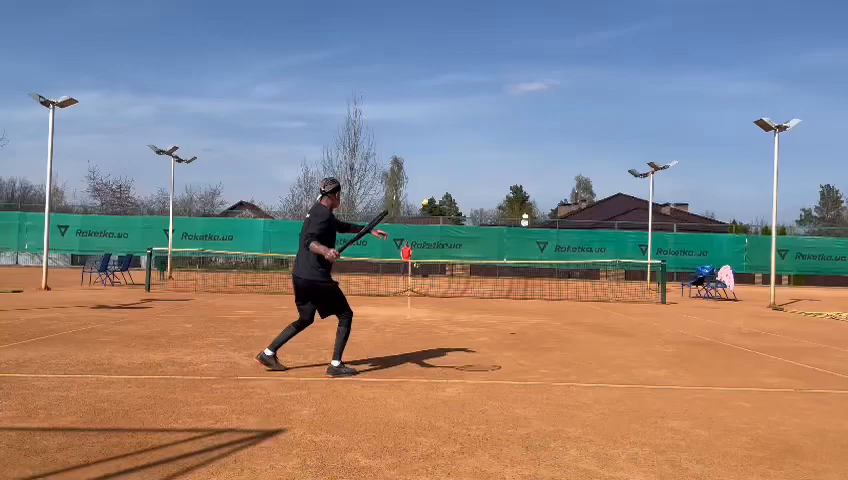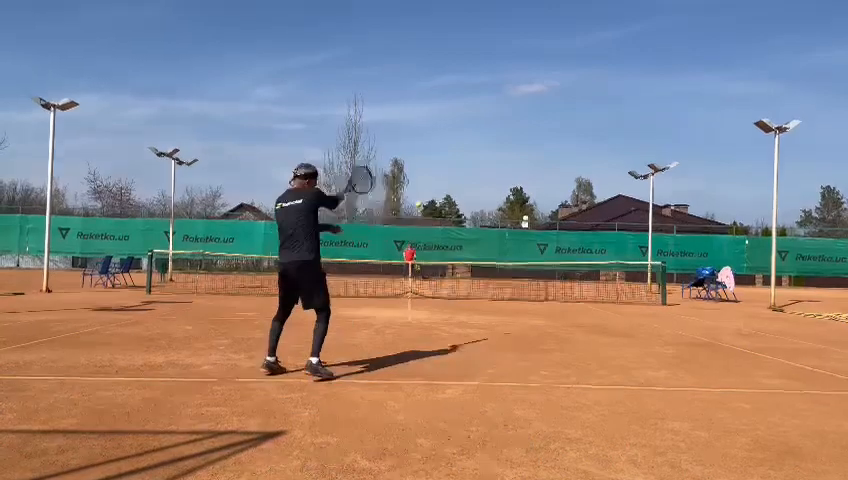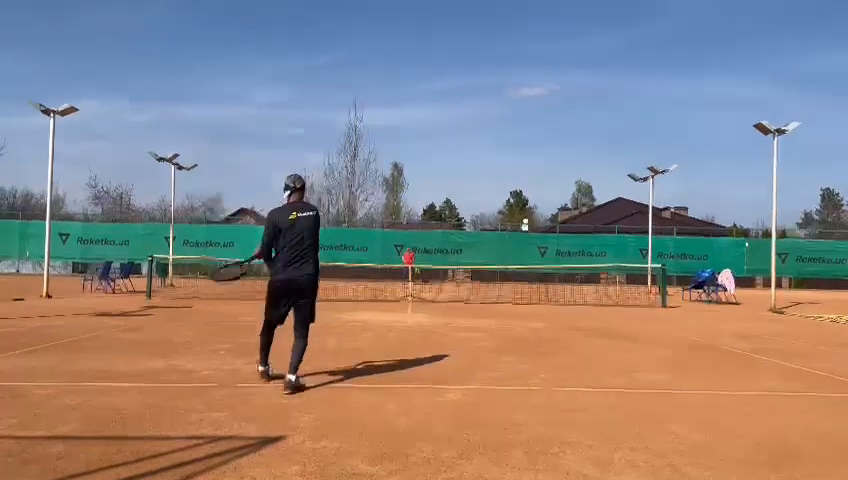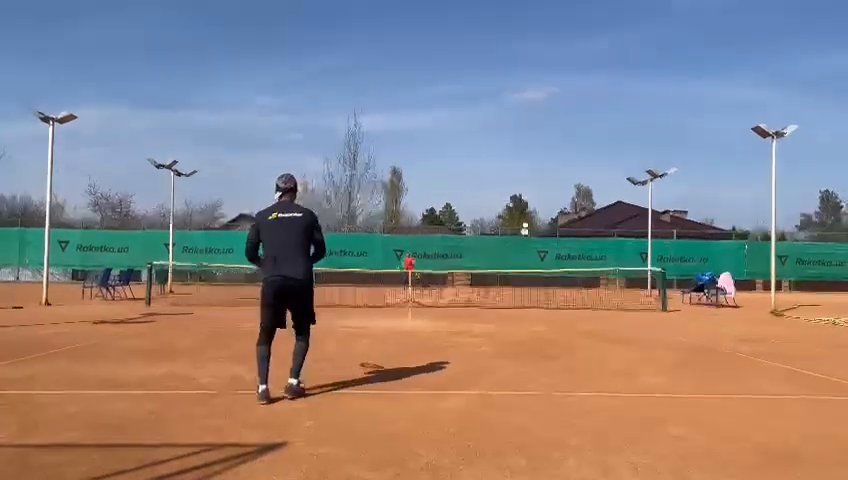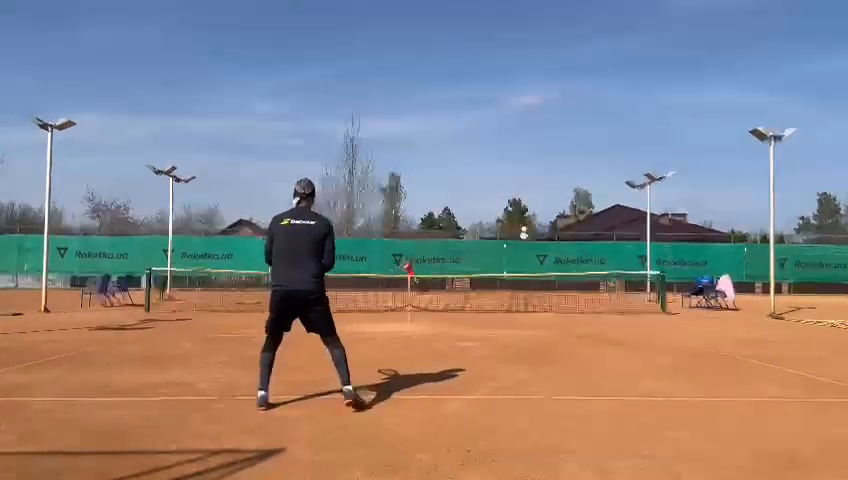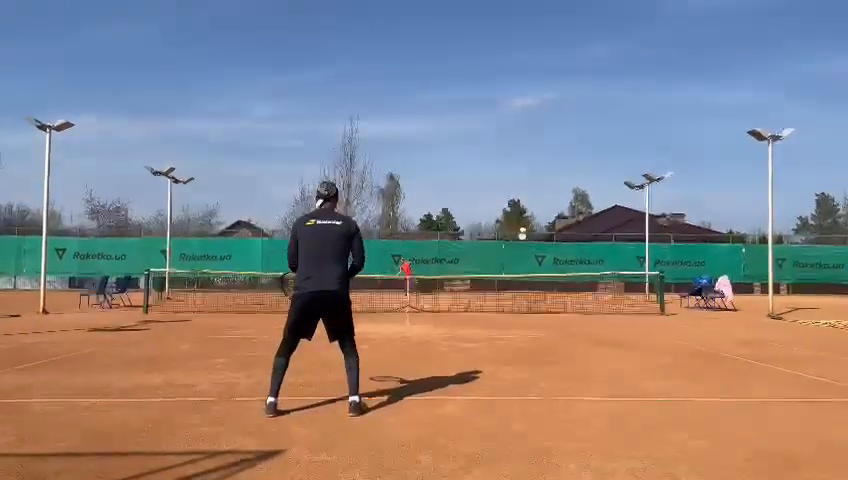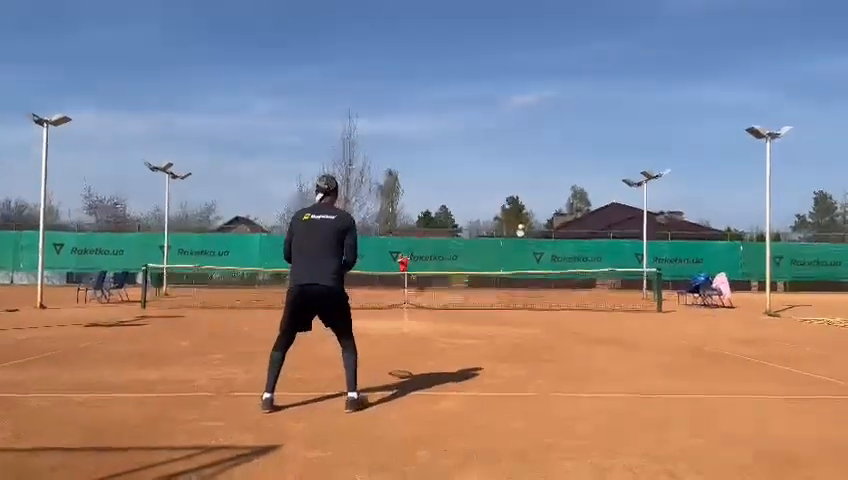
dt=0.4s
person 1, frame 1
left shoulder: (318, 211)
right shoulder: (323, 214)
left elbow: (342, 226)
right elbow: (307, 241)
left wrist: (371, 230)
right wrist: (325, 250)
left hip: (301, 276)
right hip: (315, 278)
left knee: (304, 319)
right knee: (345, 316)
left ankle: (269, 353)
right ankle: (335, 365)
person 1, frame 2
left shoulder: (280, 201)
right shoulder: (312, 195)
right elbow: (334, 203)
left wrist: (325, 227)
right wrist: (340, 195)
left hip: (285, 265)
right hip: (307, 264)
left knee: (282, 313)
right knee: (323, 312)
left ankle: (270, 360)
right ankle: (314, 361)
person 1, frame 3
left shoulder: (275, 215)
right shoulder: (314, 212)
left elbow: (265, 251)
left hip: (281, 279)
right hip: (308, 279)
left knee: (269, 325)
right knee: (301, 331)
left ankle: (263, 368)
right ankle: (292, 378)
person 1, frame 4
left shoulder: (262, 216)
right shoulder: (308, 215)
left elbow: (250, 253)
right elbow: (320, 251)
left hip: (273, 282)
right hip: (302, 282)
left knee: (266, 335)
right knee: (302, 333)
left ankle: (263, 388)
right ankle: (293, 382)
person 1, frame 5
left shoulder: (277, 221)
right shoulder: (324, 224)
left elbow: (269, 257)
right elbow: (329, 262)
left hip: (282, 291)
right hip: (312, 291)
left knee: (271, 342)
right knee: (332, 341)
left ankle: (262, 394)
right ankle: (348, 390)
person 1, frame 6
left shoulder: (301, 223)
right shoulder: (349, 224)
left elbow: (292, 262)
right elbow: (358, 262)
left hip: (304, 293)
right hip: (336, 294)
left knee: (286, 347)
right knee: (348, 346)
left ankle: (271, 401)
right ankle: (354, 400)
person 1, frame 7
left shoulder: (299, 216)
right shoulder: (345, 219)
left elbow: (287, 254)
right elbow: (350, 258)
left hip: (298, 286)
right hip: (329, 287)
left knee: (283, 340)
right knee: (346, 340)
left ankle: (268, 396)
right ankle: (352, 396)
